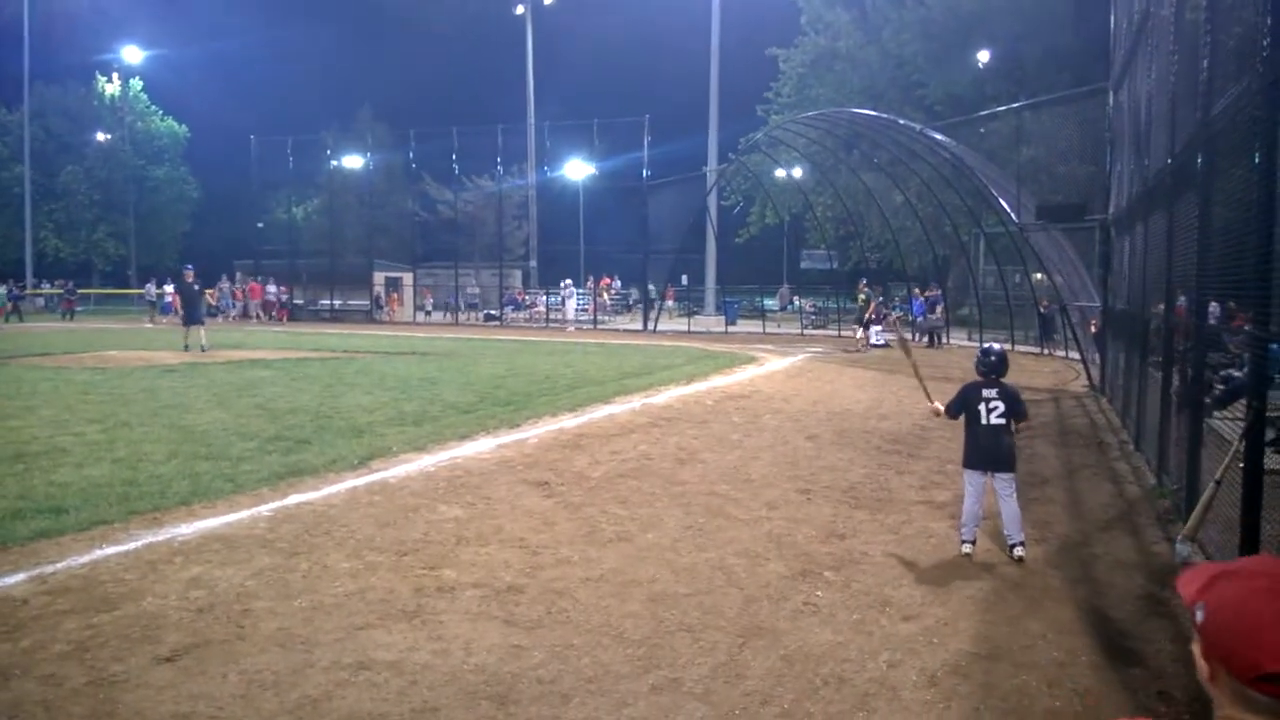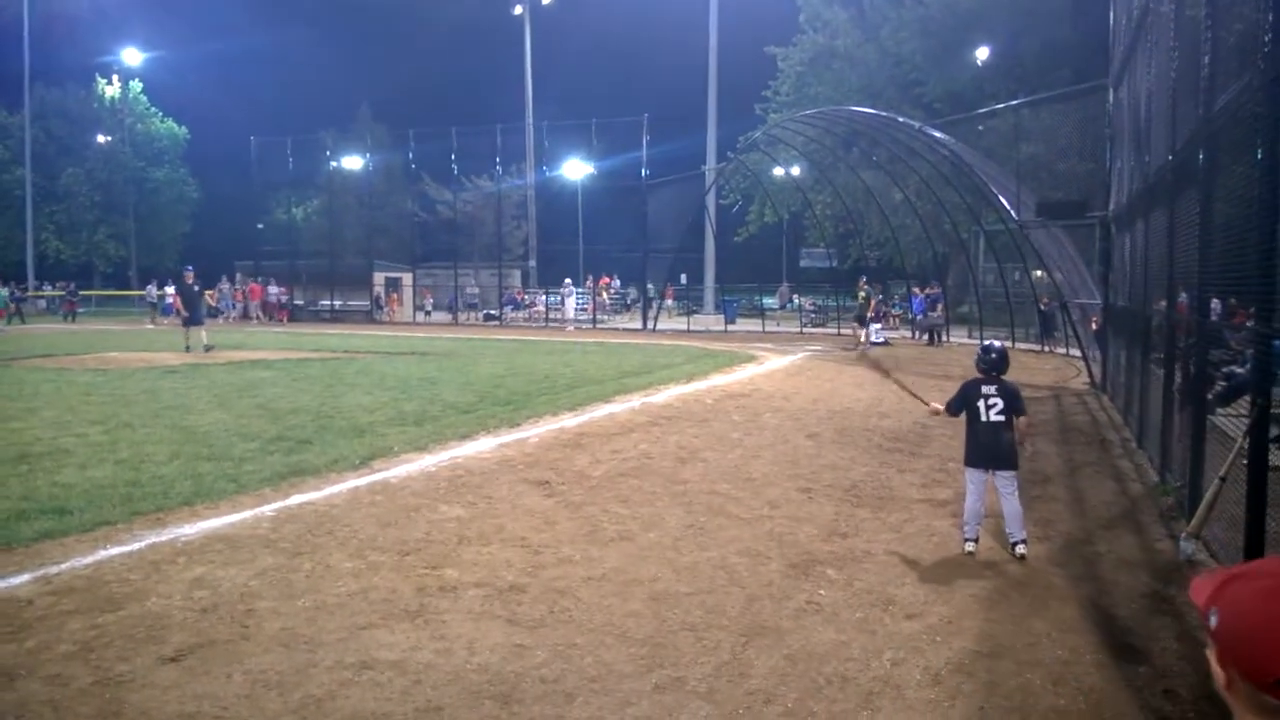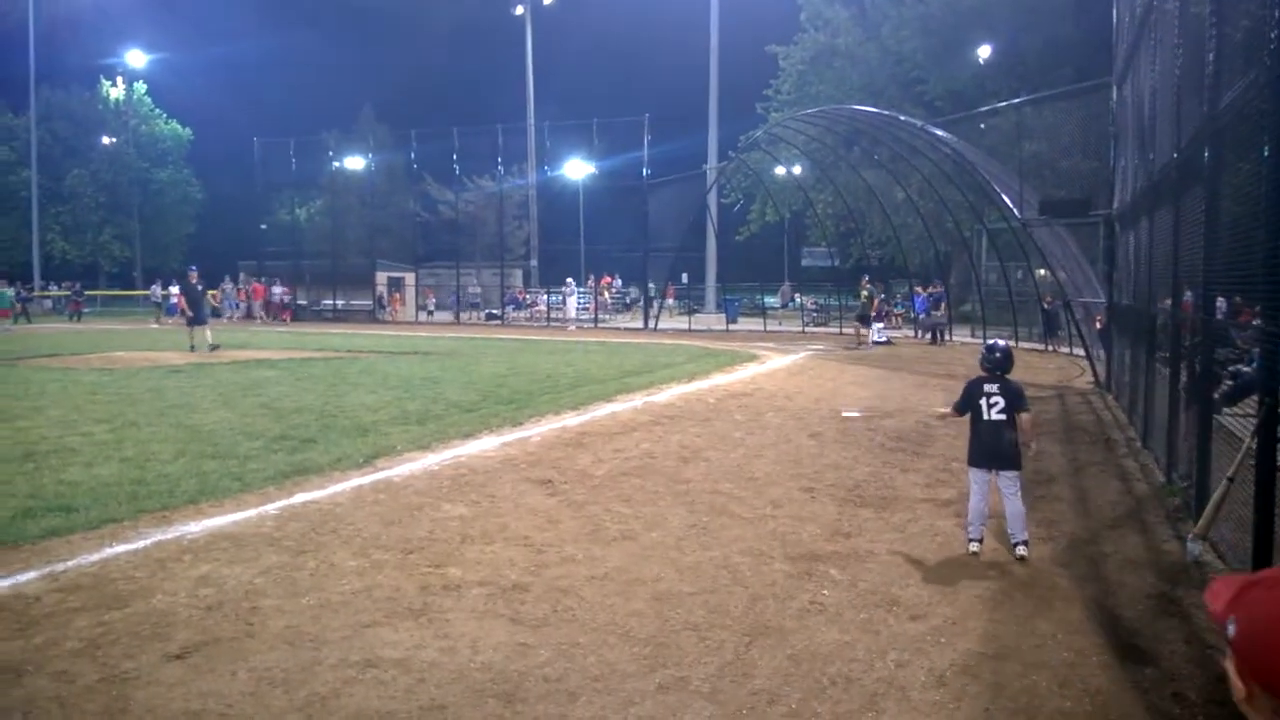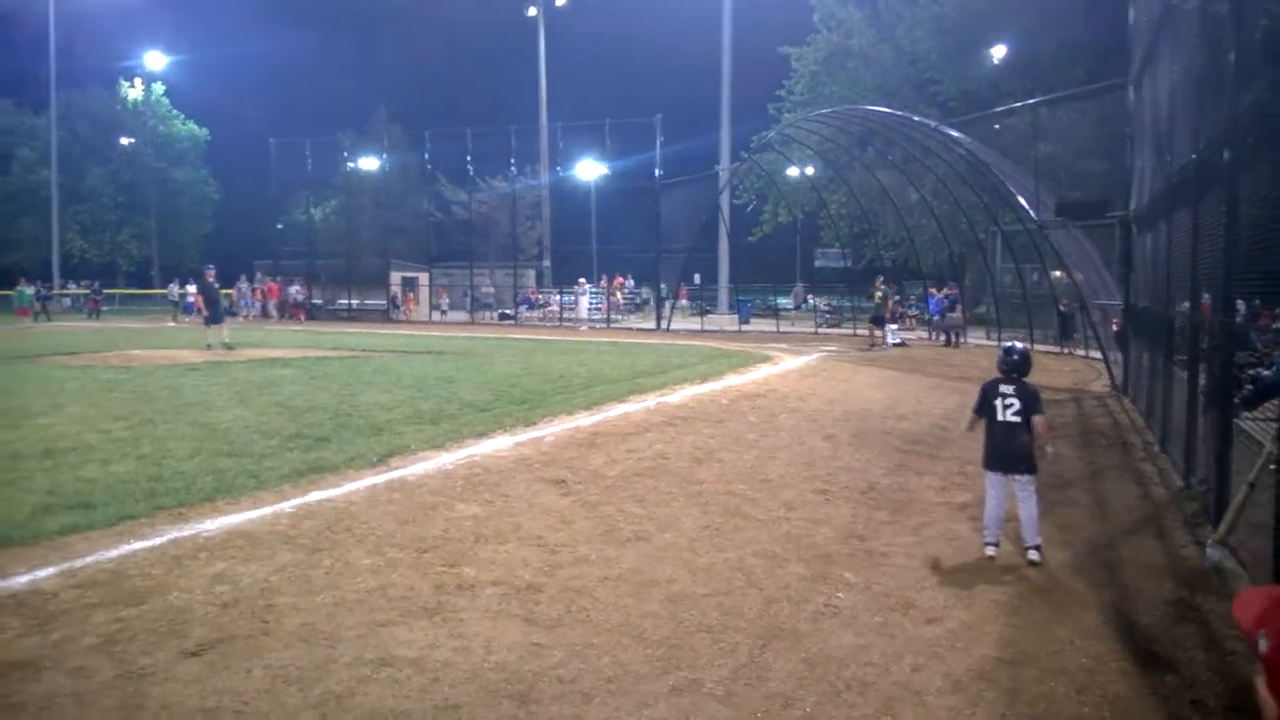
dt=0.1s
person 1, frame 1
left shoulder: (969, 390)
right shoulder: (1011, 392)
left elbow: (950, 413)
right elbow: (1022, 422)
left wrist: (938, 408)
left hip: (975, 455)
right hip: (1003, 455)
left knee: (972, 498)
right knee: (1008, 498)
left ankle: (968, 541)
right ankle: (1016, 544)
person 1, frame 2
left shoulder: (970, 387)
right shoulder: (1011, 389)
left elbow: (951, 411)
right elbow: (1022, 419)
left wrist: (937, 408)
right wrist: (1020, 440)
left hip: (977, 453)
right hip: (1004, 453)
left knee: (974, 496)
right knee: (1010, 496)
left ankle: (970, 539)
right ankle: (1018, 542)
person 1, frame 3
left shoulder: (973, 386)
right shoulder: (1013, 388)
left elbow: (957, 412)
right elbow: (1024, 417)
left wrist: (944, 413)
right wrist: (1028, 441)
left hip: (979, 451)
right hip: (1007, 451)
left knee: (978, 495)
right knee: (1012, 496)
left ankle: (974, 539)
right ankle: (1020, 543)
person 1, frame 4
left shoulder: (989, 387)
right shoulder: (1030, 391)
left elbow: (978, 415)
right elbow: (1039, 420)
left wrist: (971, 424)
right wrist: (1041, 444)
left hip: (996, 454)
right hip: (1022, 454)
left knee: (994, 499)
right knee: (1027, 500)
left ankle: (991, 543)
right ankle: (1033, 547)
